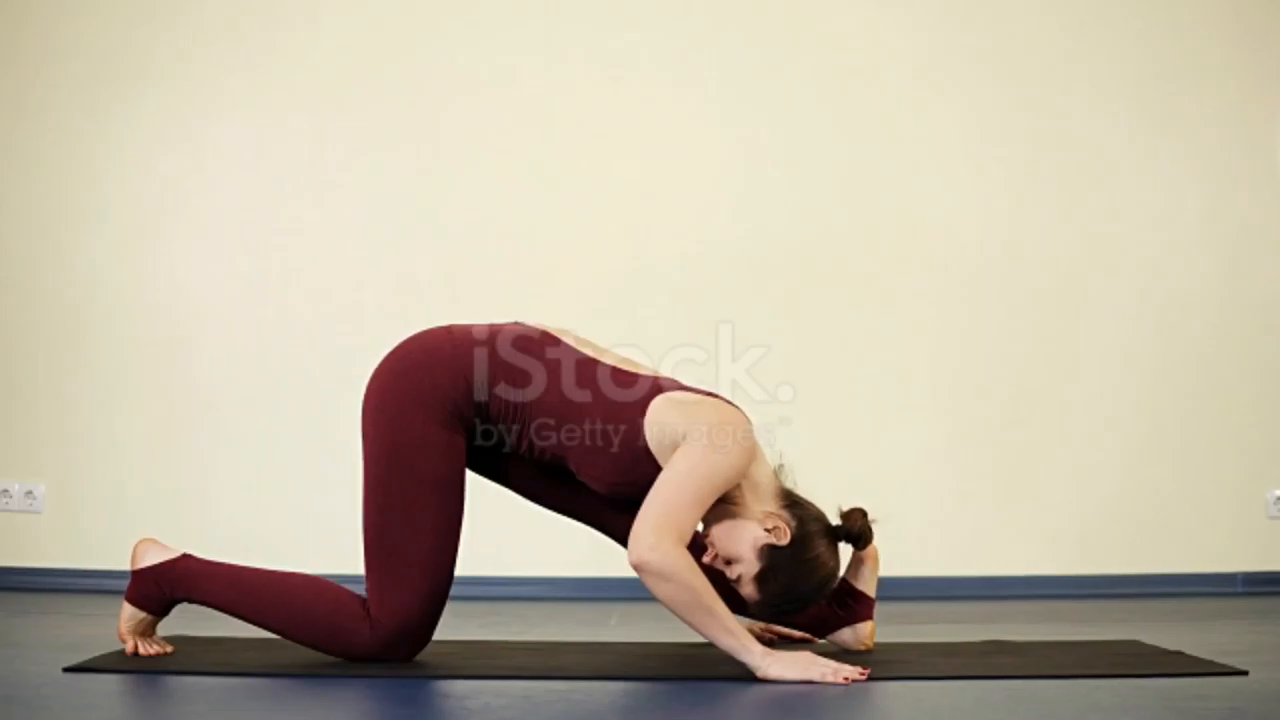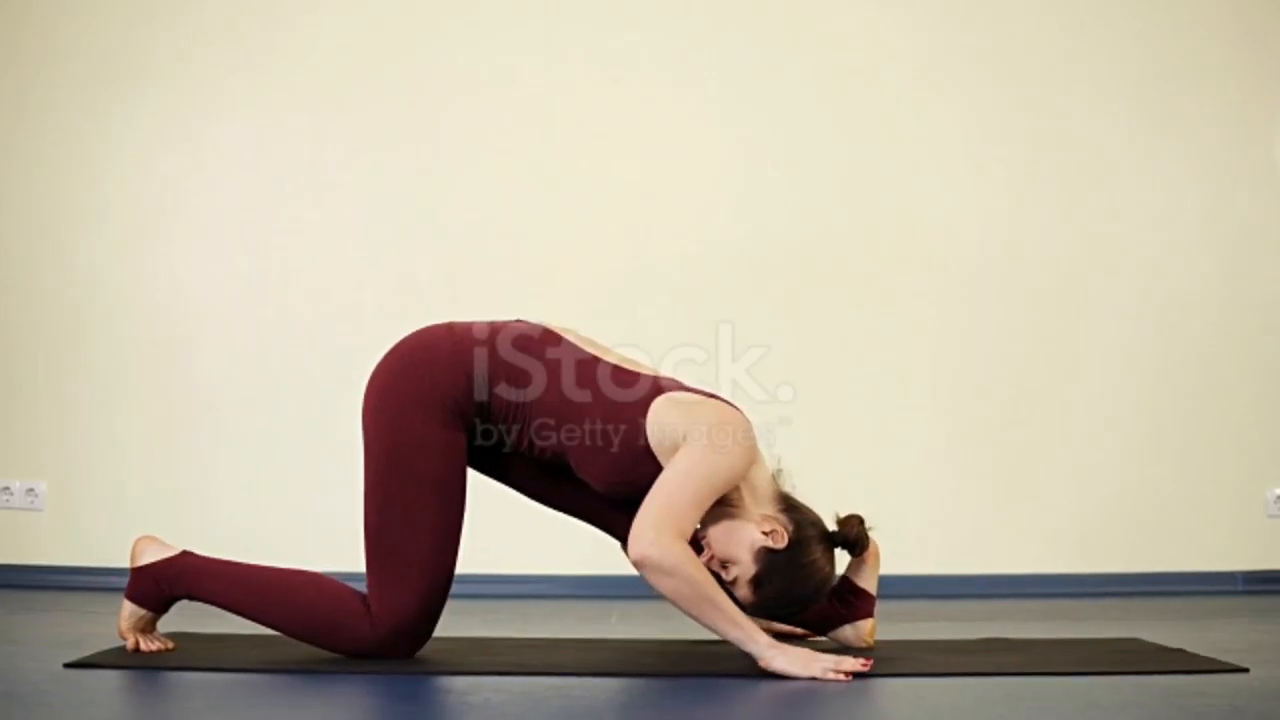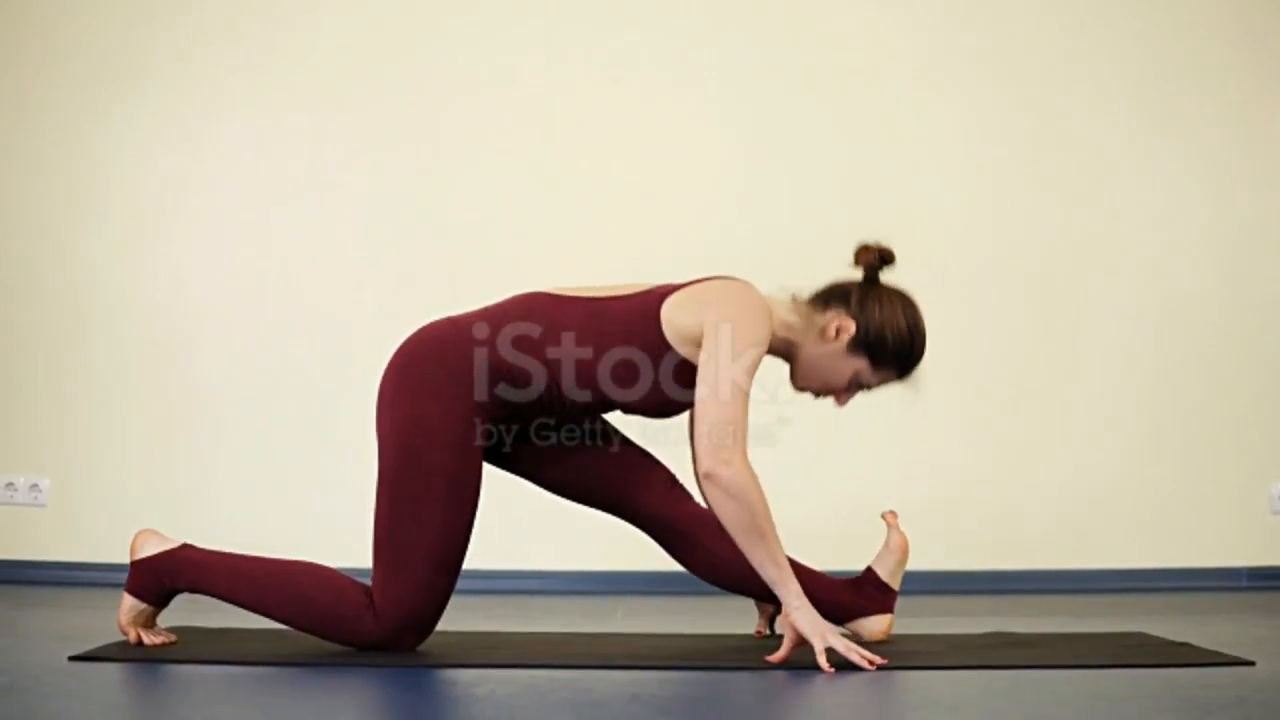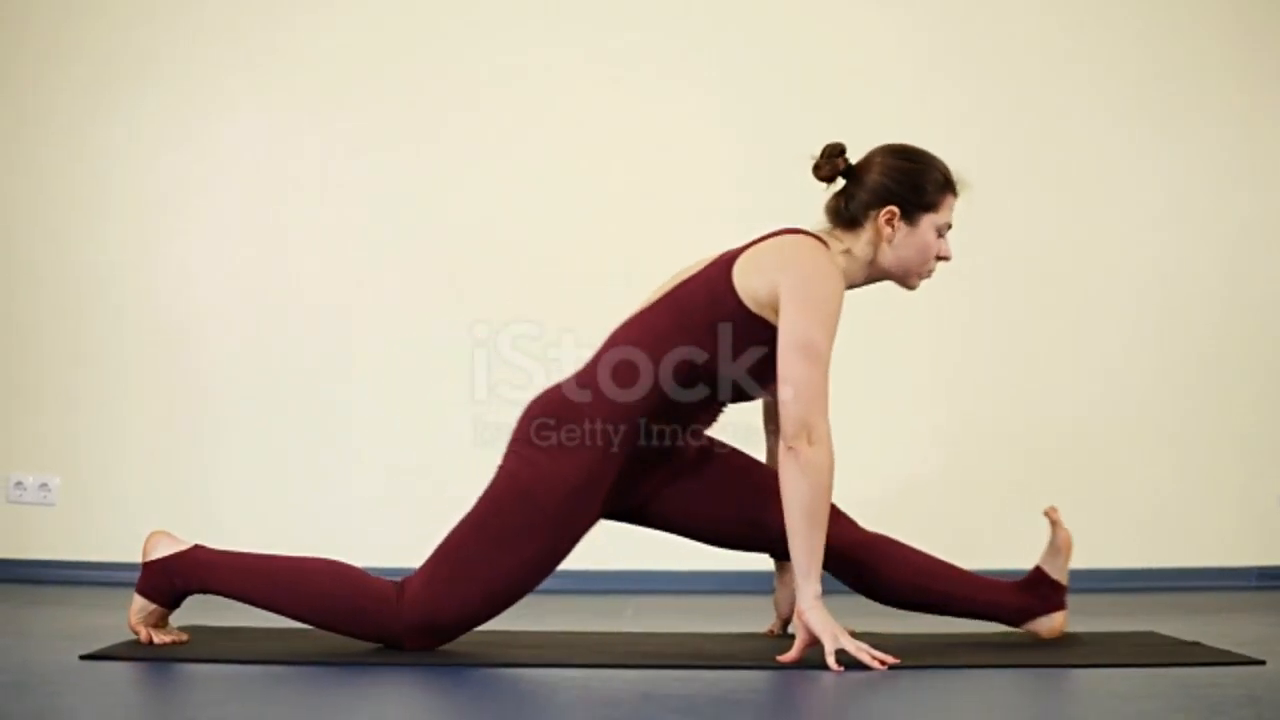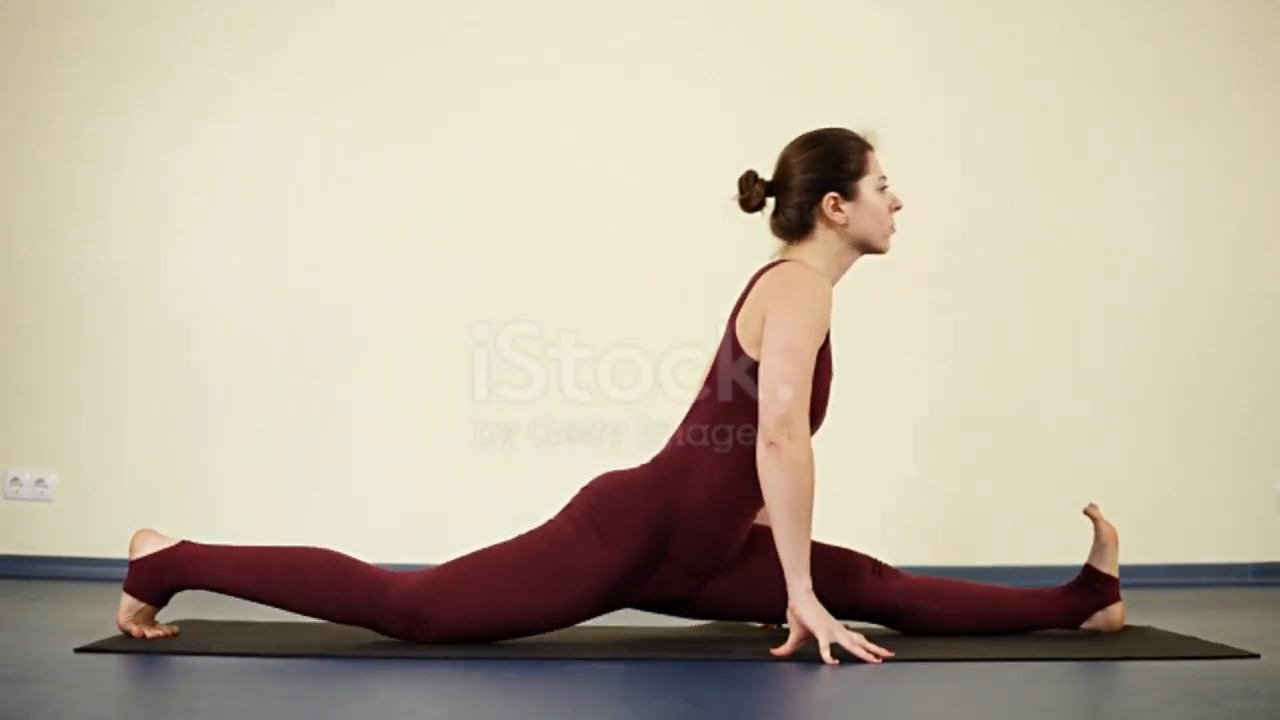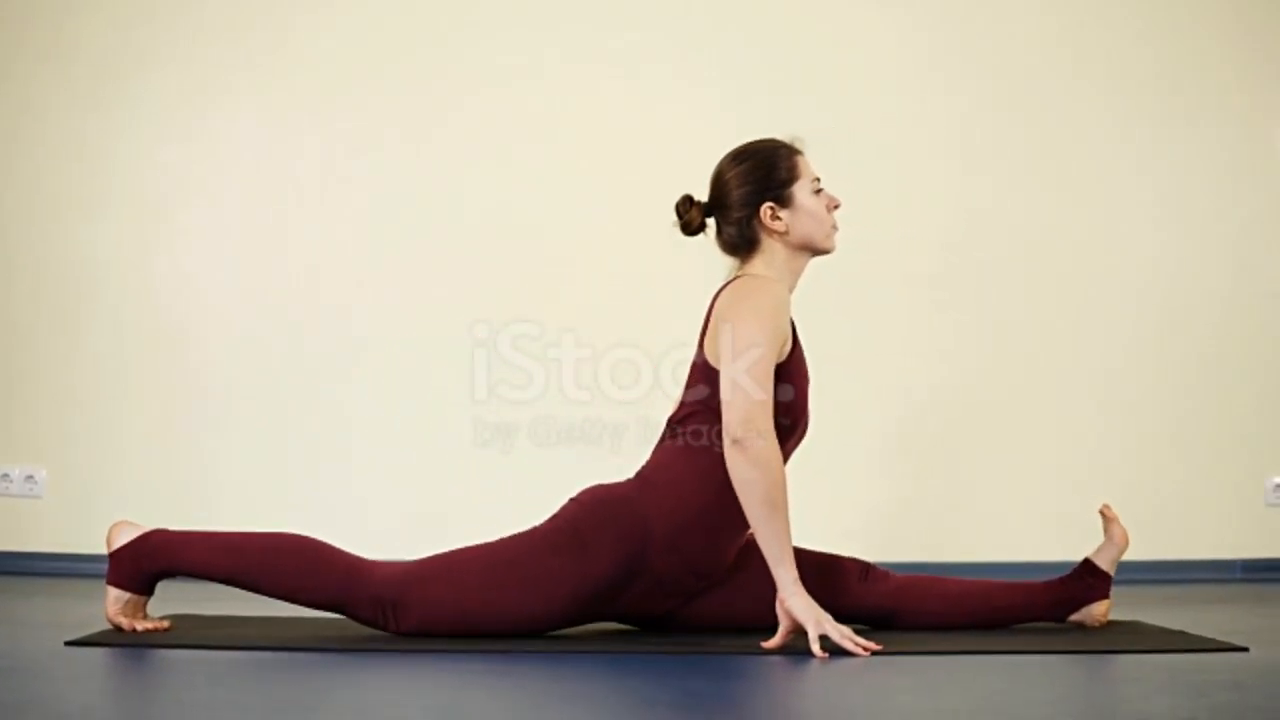
dt=0.7s
person 1, frame 1
left shoulder: (723, 467)
right shoulder: (727, 443)
left elbow: (668, 547)
right elbow: (652, 555)
left wrist: (738, 614)
right wrist: (757, 654)
left hip: (480, 397)
right hip: (428, 386)
right knee: (392, 633)
right ankle: (167, 574)
person 1, frame 2
left shoulder: (712, 462)
right shoulder: (728, 445)
left elbow: (658, 541)
right elbow: (652, 551)
right wrist: (761, 643)
left hip: (480, 393)
right hip: (429, 384)
right knee: (393, 629)
right ankle: (166, 571)
person 1, frame 3
left shoulder: (735, 324)
right shoulder: (745, 318)
left elbow: (711, 473)
right elbow: (722, 468)
left wrist: (764, 577)
right wrist: (793, 597)
left hip: (503, 393)
right hip: (443, 385)
right knee: (394, 622)
right ankle: (169, 565)
person 1, frame 4
left shoulder: (804, 266)
right shoulder: (814, 267)
left elbow: (782, 435)
right elbow: (805, 440)
left wrist: (793, 566)
right wrist: (812, 604)
left hip: (640, 445)
right hip: (576, 444)
left knee: (835, 536)
right knee: (414, 619)
right ankle: (182, 565)
person 1, frame 5
left shoulder: (788, 285)
right shoulder: (800, 287)
right elbow: (780, 438)
left wrist: (785, 577)
right wrist: (801, 597)
left hip: (692, 549)
right hip: (632, 534)
left knee: (887, 595)
right knee: (406, 608)
person 1, frame 6
left shoulder: (751, 307)
right shoulder: (758, 299)
right elbow: (745, 436)
left wrist: (778, 572)
right wrist: (790, 584)
left hip: (676, 570)
right hip: (618, 546)
left knee: (871, 593)
right knee: (381, 596)
